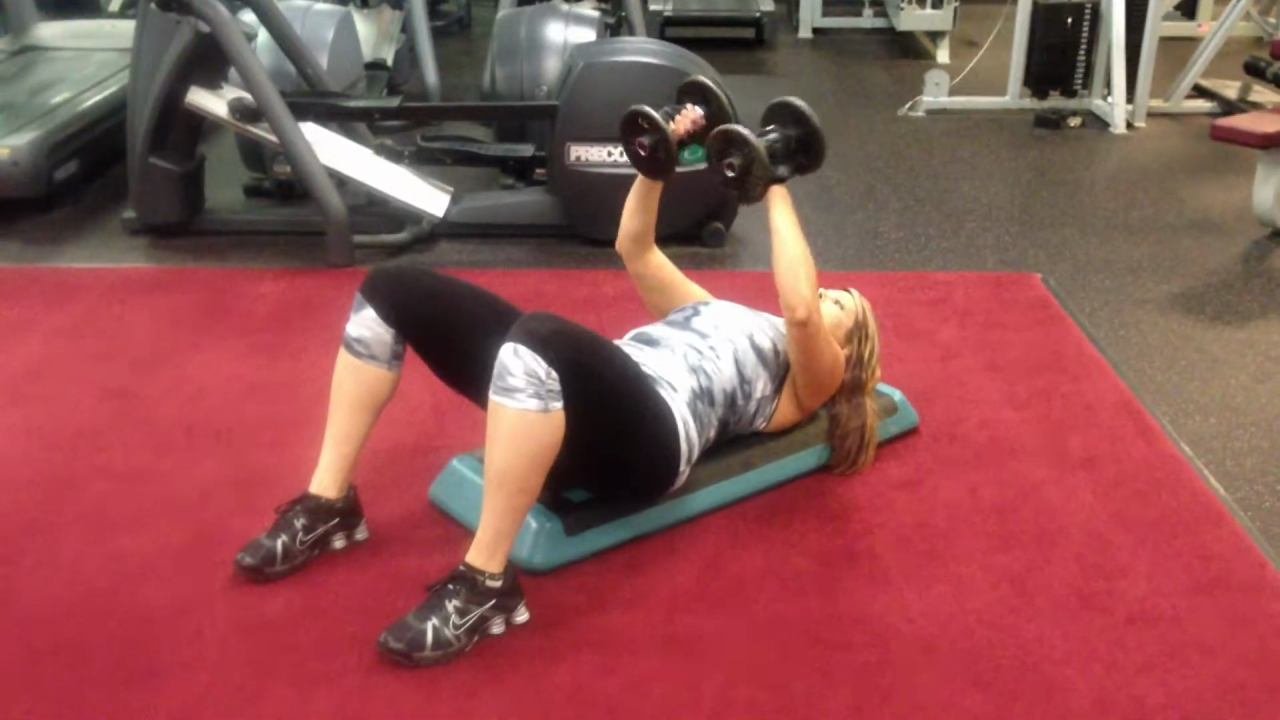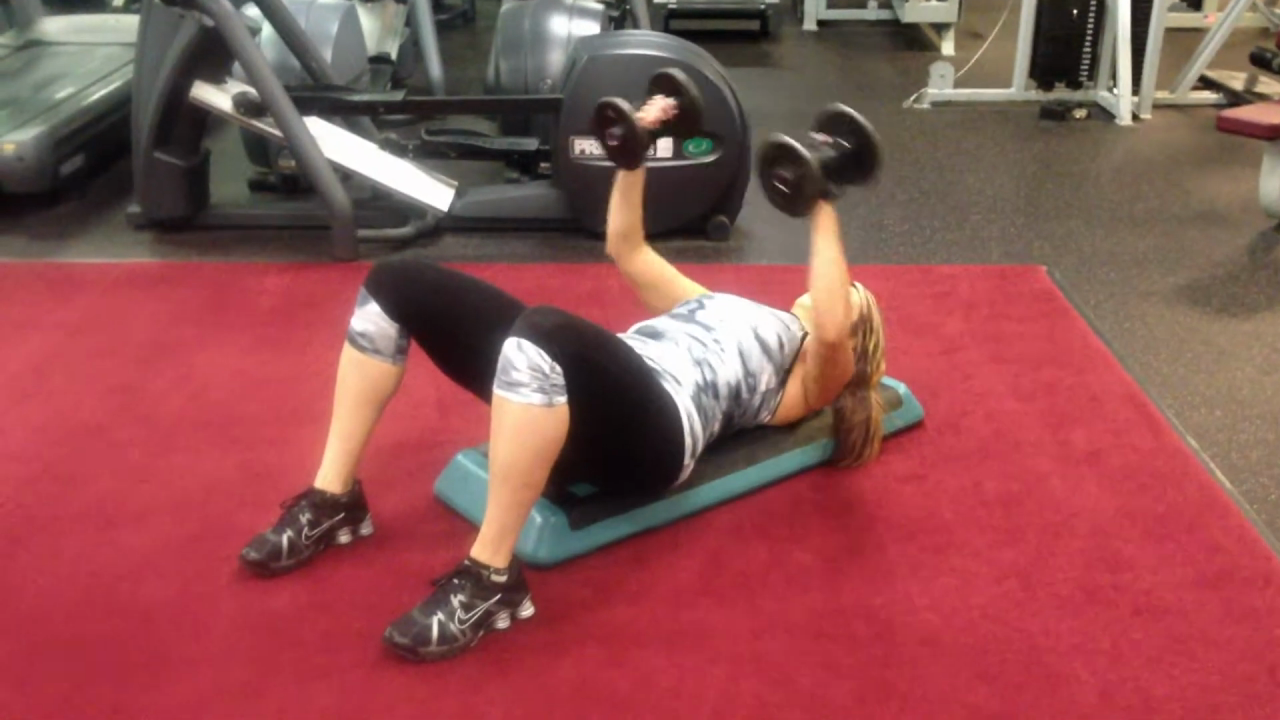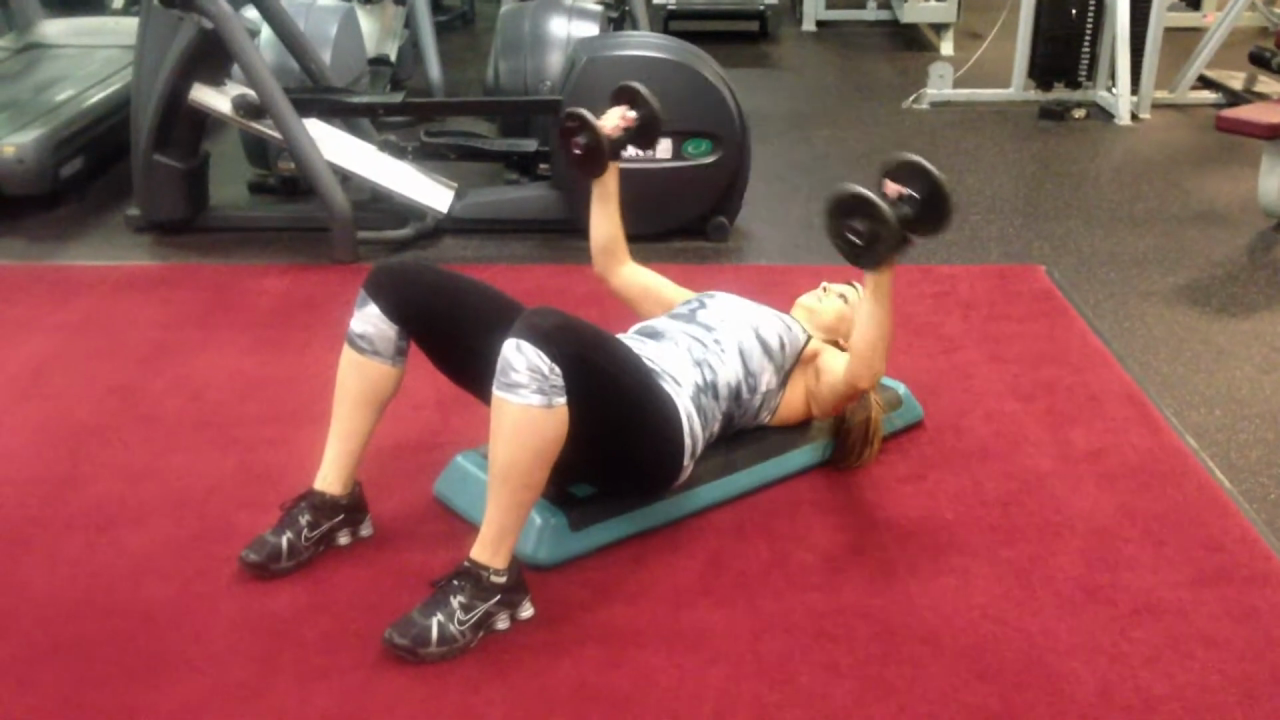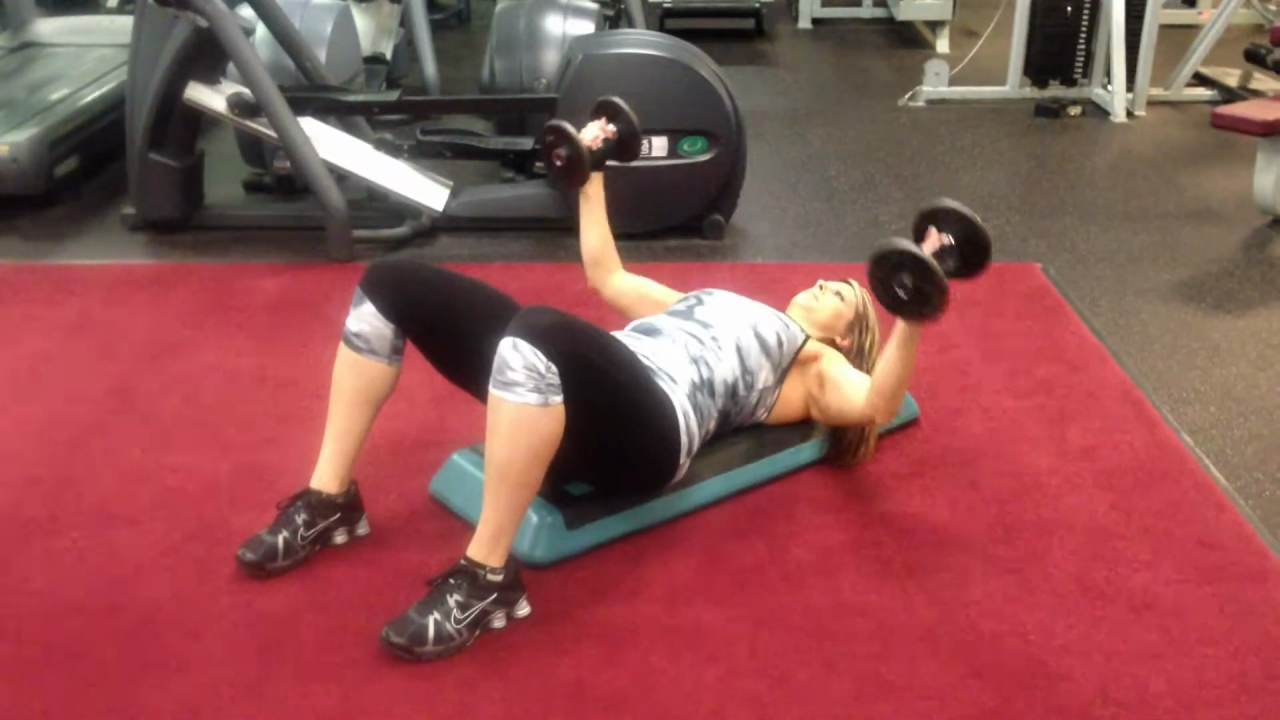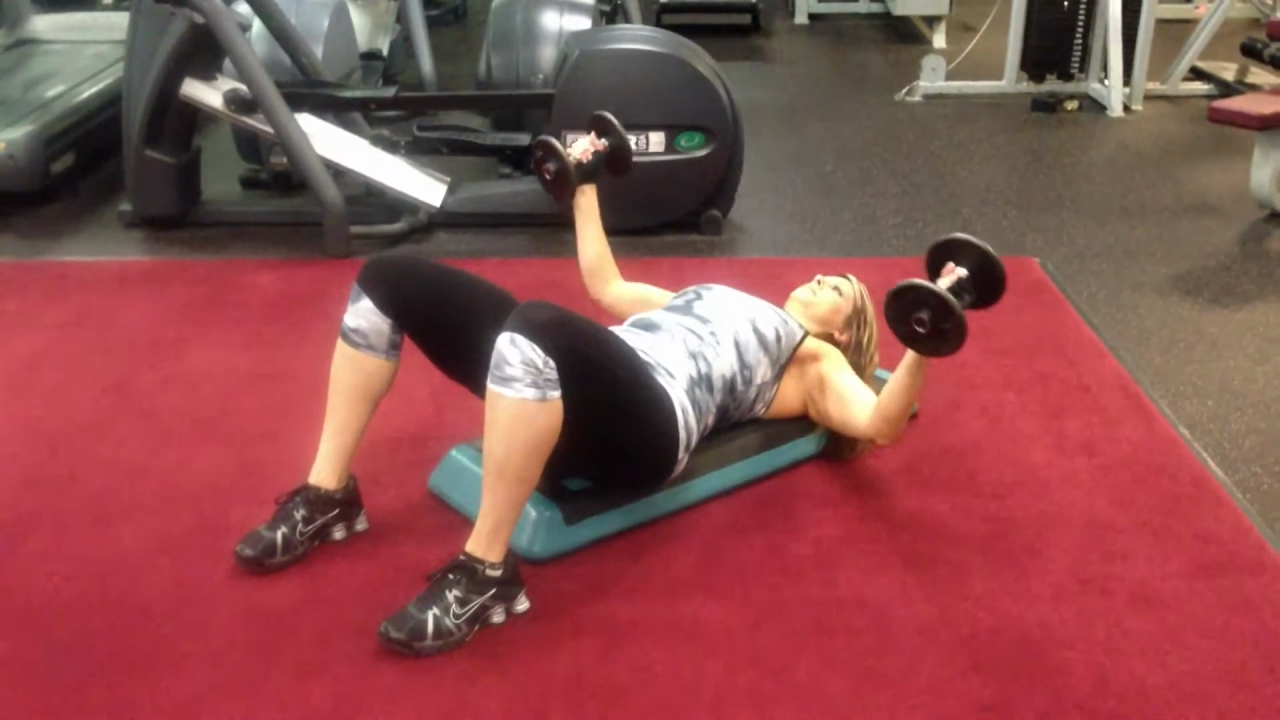
dt=0.2s
person 1, frame 1
left shoulder: (810, 378)
right shoulder: (718, 314)
left elbow: (799, 311)
right elbow: (635, 249)
left wrist: (777, 191)
left hip: (650, 432)
right hip: (577, 392)
left knee: (538, 335)
right knee: (393, 288)
left ankle: (485, 583)
right ankle: (328, 504)
person 1, frame 2
left shoulder: (816, 373)
right shoulder: (719, 306)
left elbow: (827, 331)
right elbow: (627, 248)
left wrist: (823, 209)
left hip: (656, 426)
right hip: (579, 386)
left knee: (541, 329)
right knee: (397, 281)
left ankle: (490, 578)
right ankle: (333, 499)
person 1, frame 3
left shoulder: (815, 367)
right shoulder: (714, 307)
left elbow: (863, 372)
right elbow: (613, 263)
left wrist: (880, 265)
right wrist: (607, 161)
left hip: (656, 427)
right hip: (580, 386)
left knee: (541, 330)
right knee: (396, 283)
left ankle: (490, 579)
right ankle: (333, 501)
person 1, frame 4
left shoulder: (815, 366)
right shoulder: (709, 302)
left elbow: (873, 404)
right elbow: (607, 276)
left wrist: (909, 310)
right wrist: (592, 174)
left hip: (651, 424)
right hip: (567, 385)
left knee: (537, 329)
right knee: (392, 281)
left ankle: (486, 578)
right ankle: (328, 500)
person 1, frame 5
left shoulder: (814, 362)
right shoulder: (704, 297)
left elbow: (878, 422)
right elbow: (606, 286)
right wrist: (585, 185)
left hip: (652, 418)
right hip: (575, 381)
left knee: (534, 325)
right knee: (390, 277)
left ankle: (485, 573)
right ankle: (327, 496)
